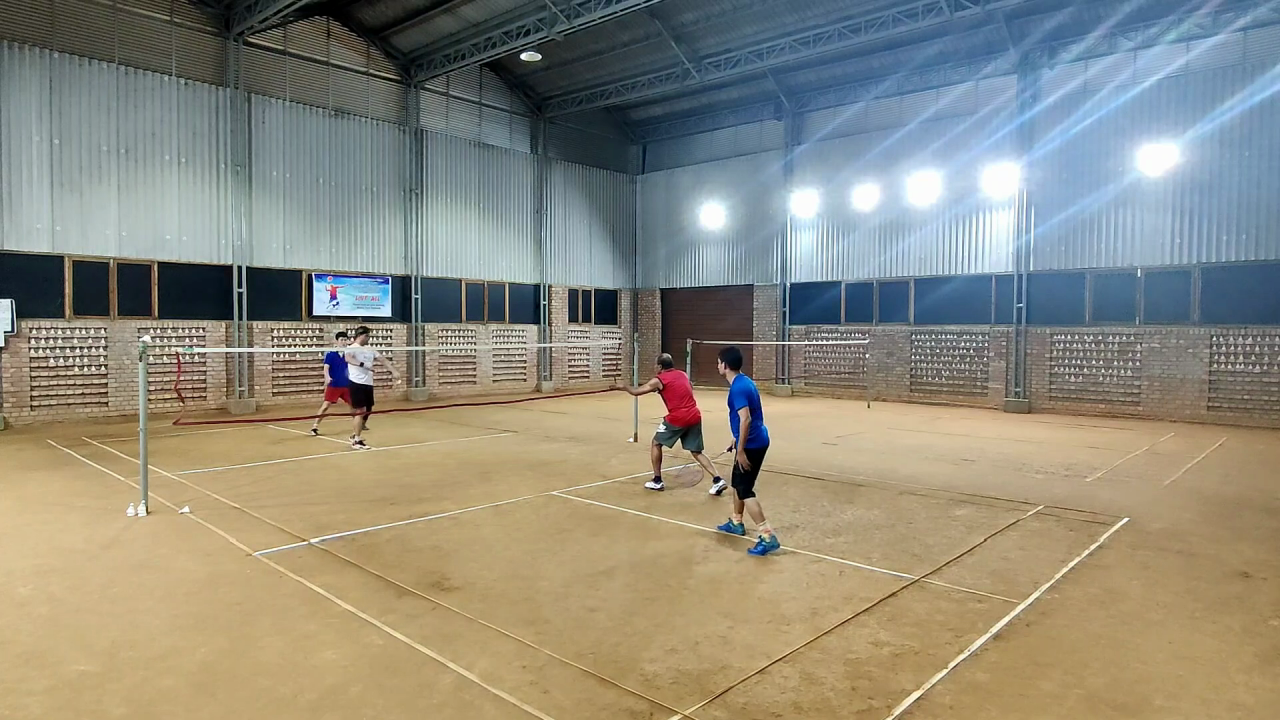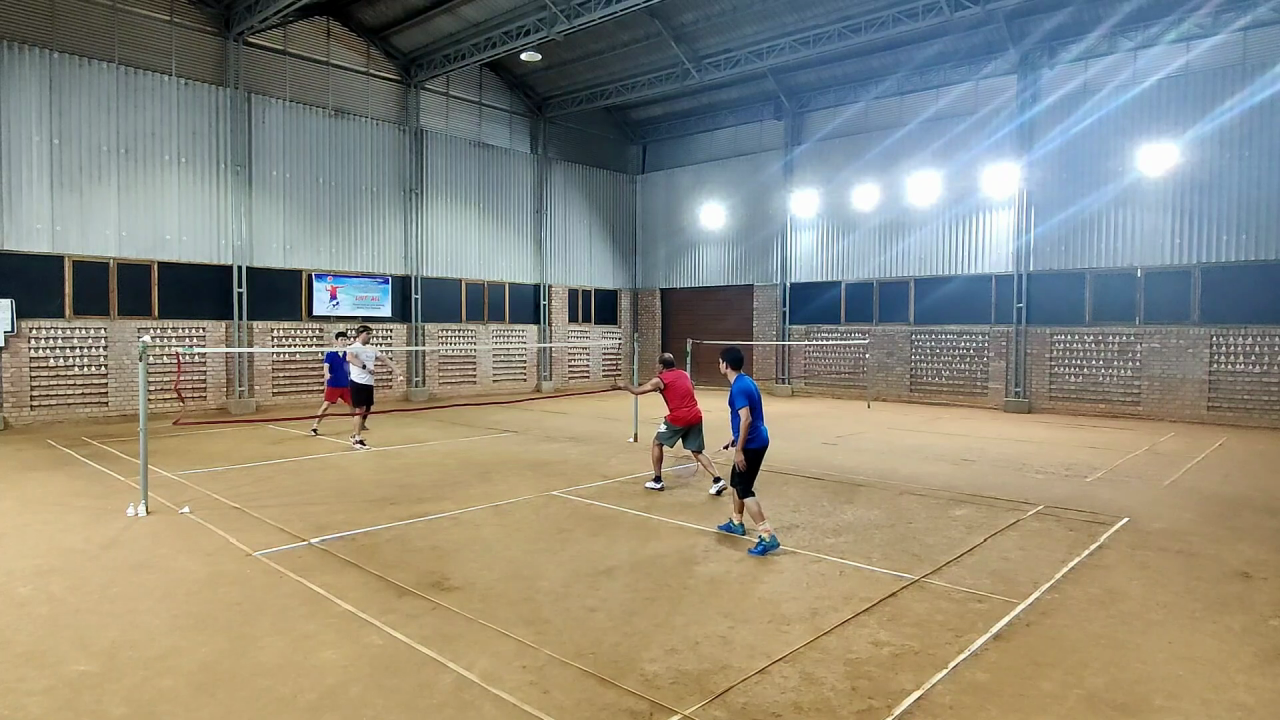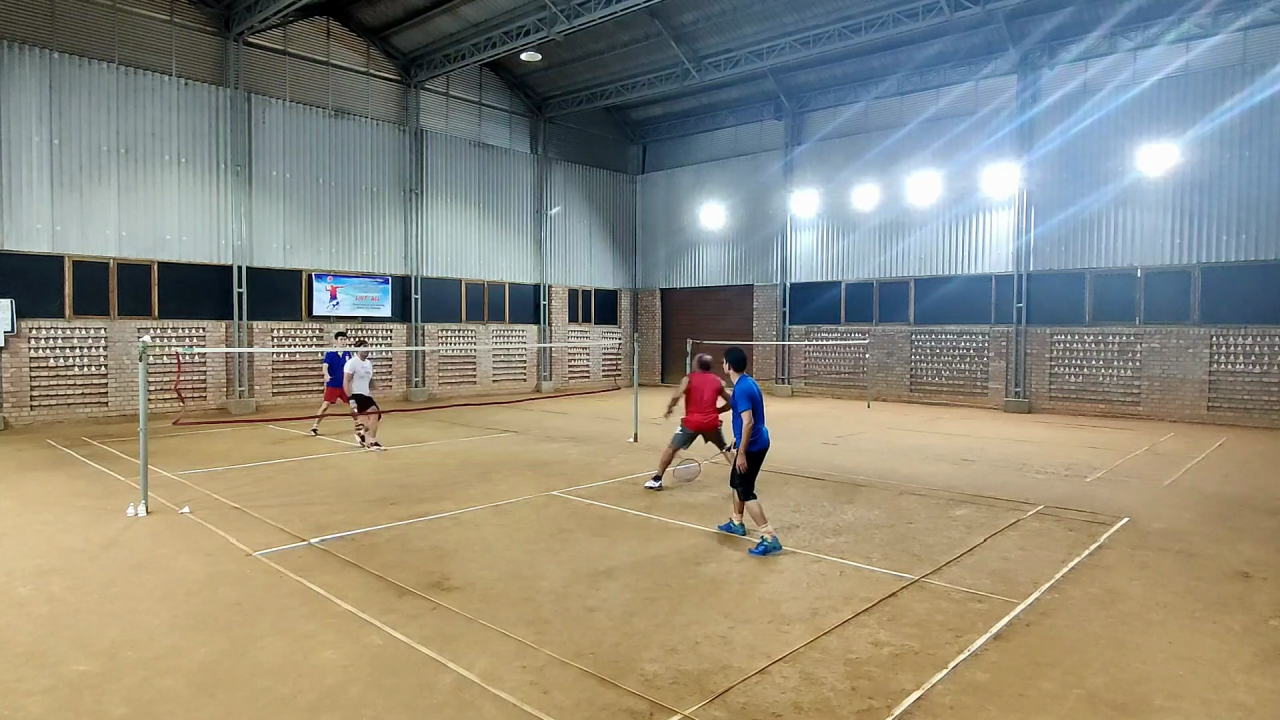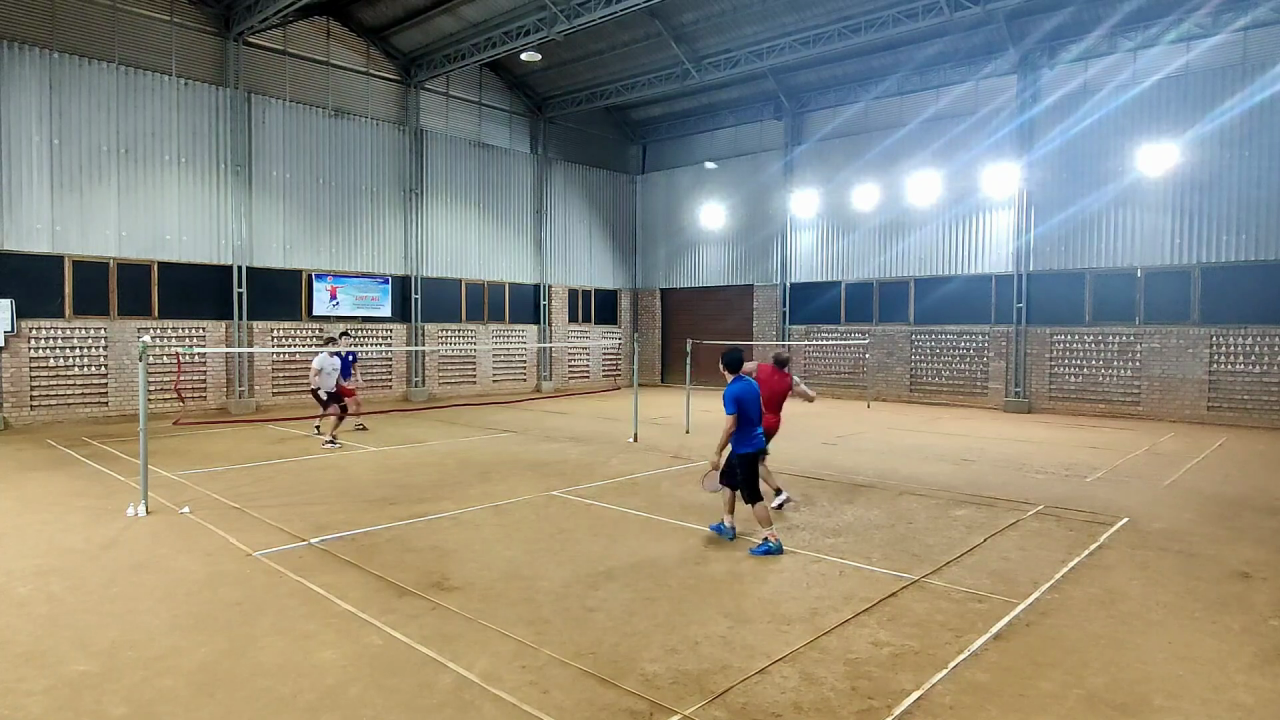
dt=0.4s
person 1, frame 1
left shoulder: (738, 387)
right shoulder: (744, 382)
left elbow: (745, 419)
left wrist: (741, 450)
right wrist: (738, 442)
left hip: (752, 444)
right hip: (754, 441)
left knee: (745, 490)
right knee: (737, 482)
left ankle: (768, 537)
right ankle: (736, 523)
person 1, frame 2
left shoulder: (739, 387)
right shoulder: (745, 381)
left elbow: (746, 419)
left wrist: (739, 450)
right wrist: (735, 438)
left hip: (751, 444)
right hip: (753, 441)
left knee: (745, 489)
right knee: (736, 482)
left ankle: (768, 536)
right ankle: (736, 522)
person 1, frame 3
left shoulder: (741, 389)
right shoulder: (748, 382)
left elbow: (748, 422)
left wrist: (741, 453)
right wrist: (738, 441)
left hip: (752, 446)
right hip: (756, 442)
left knee: (746, 492)
right knee: (736, 482)
left ankle: (770, 538)
right ankle: (736, 522)
person 1, frame 4
left shoulder: (731, 392)
right shoulder: (752, 384)
left elbow: (730, 427)
right elbow: (762, 413)
left wrist: (717, 453)
left hip: (746, 449)
right hip: (754, 443)
left knee: (752, 495)
right knee: (727, 478)
left ankle: (772, 540)
right ankle: (727, 525)
